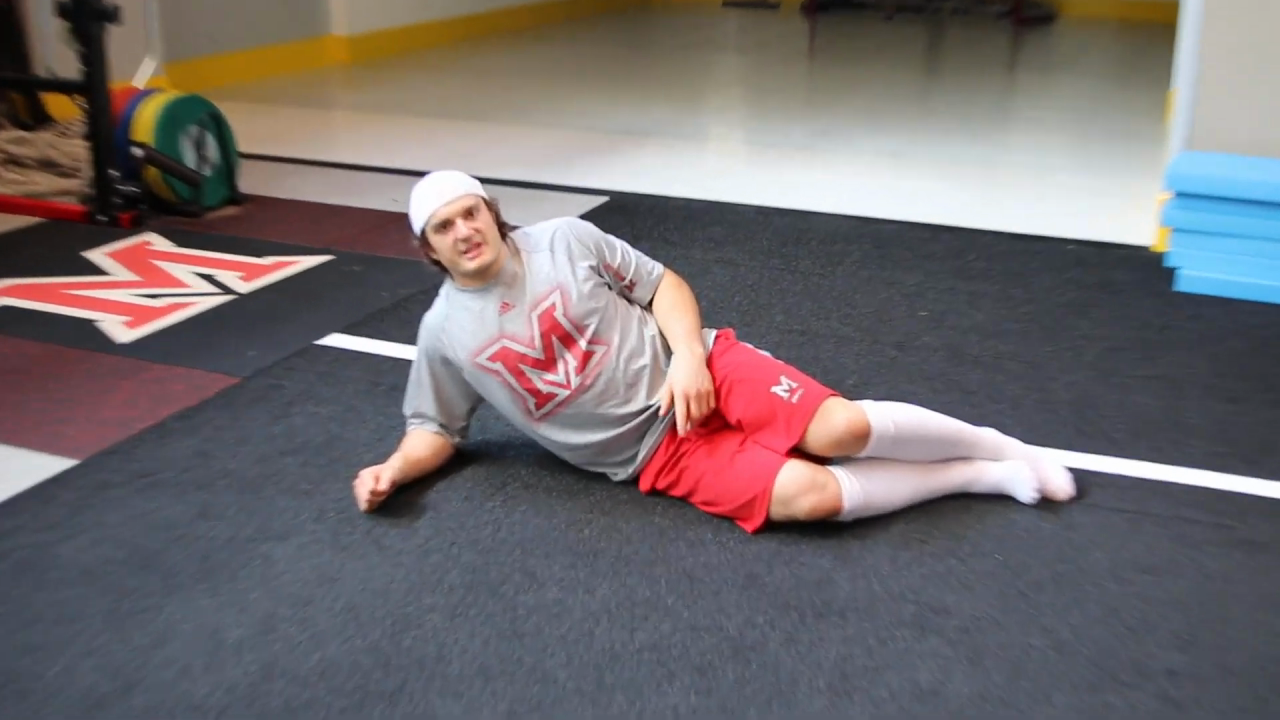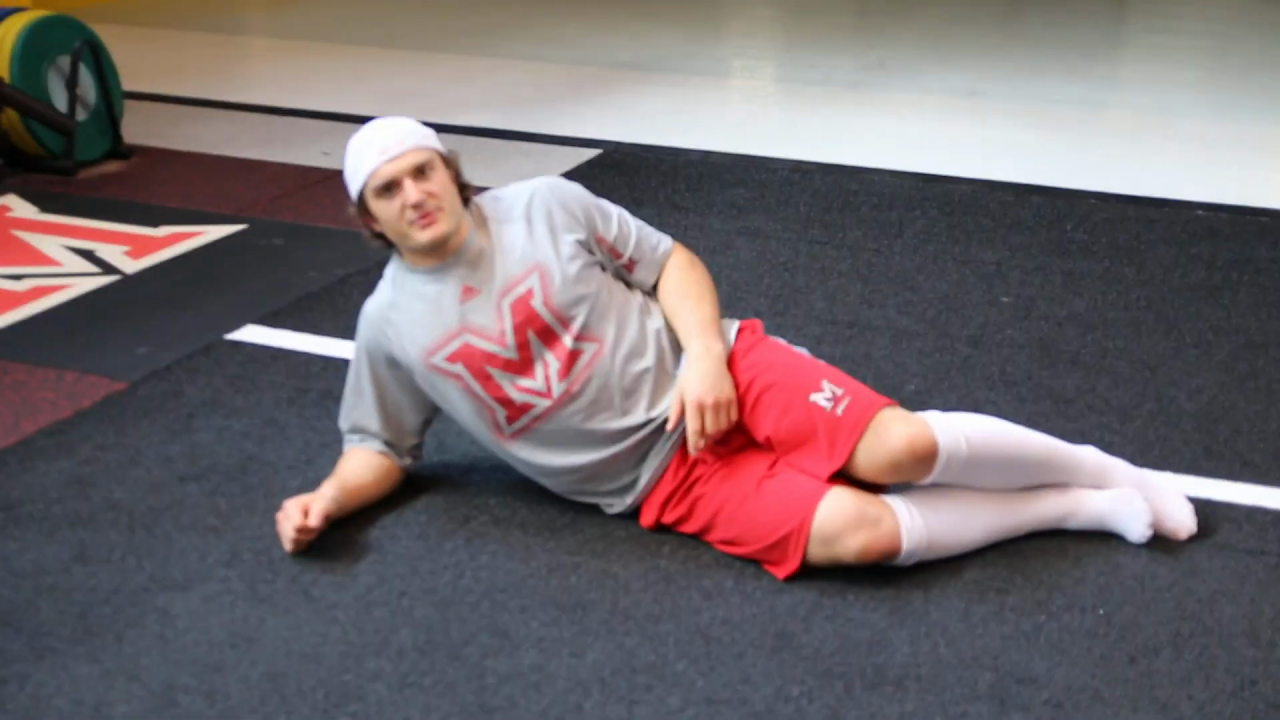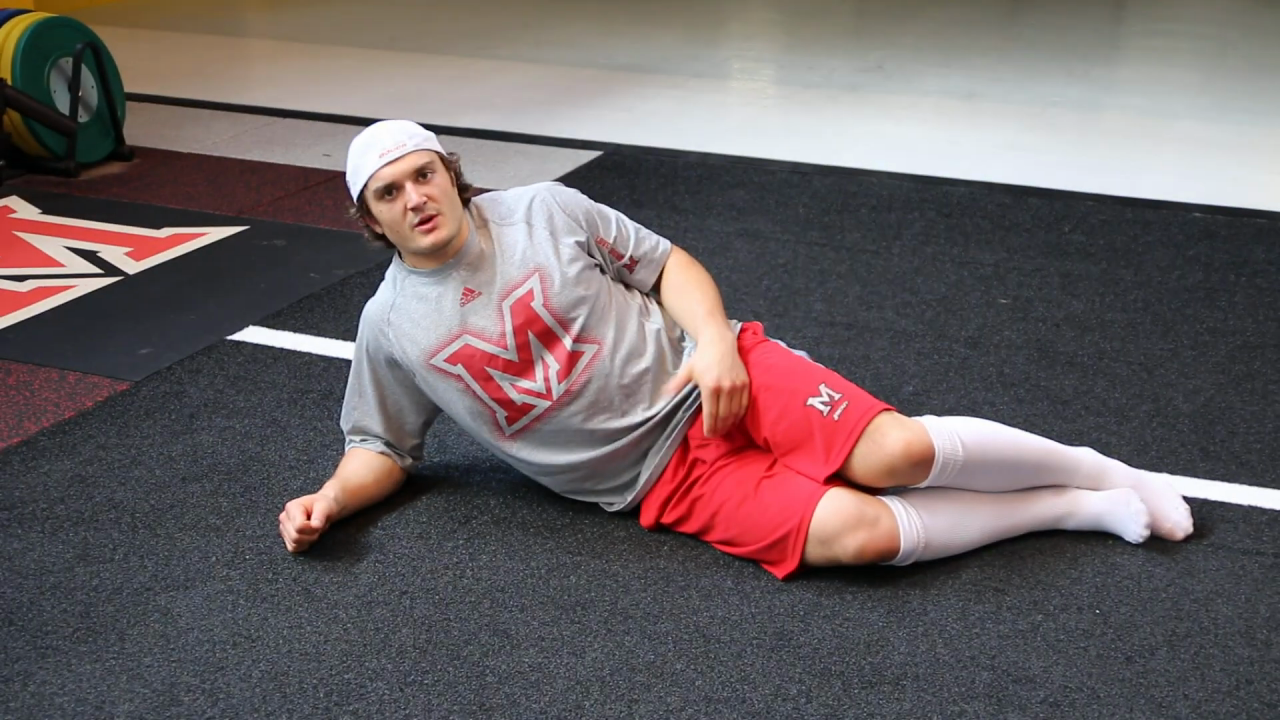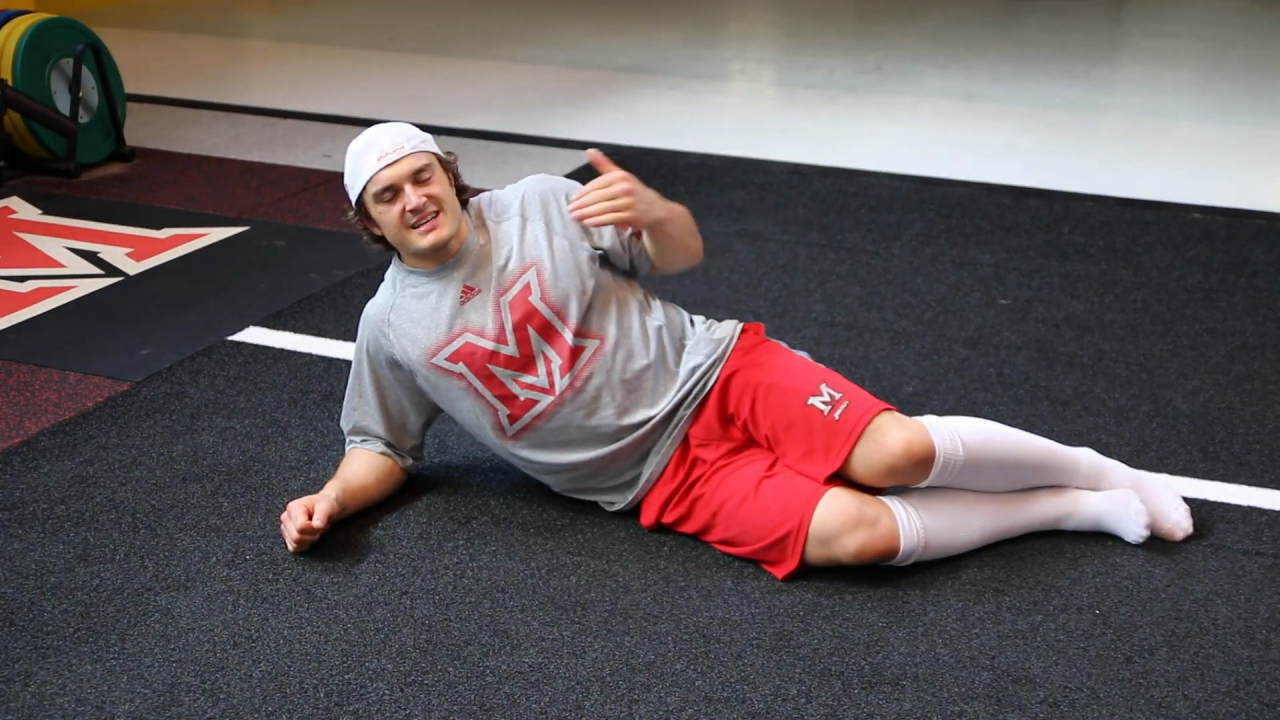
dt=0.4s
person 1, frame 1
left shoulder: (565, 238)
right shoulder: (444, 333)
left elbow: (662, 284)
right elbow: (436, 429)
left wrist: (689, 357)
right wrist: (391, 471)
left hip: (693, 374)
right hip: (652, 455)
left knee: (842, 428)
right knee: (809, 496)
left ankle: (1001, 446)
right ankle: (989, 478)
person 1, frame 2
left shoulder: (545, 203)
right shoulder: (391, 325)
left elbow: (670, 261)
right elbow: (379, 446)
left wrist: (705, 356)
left hip: (709, 378)
right hip: (662, 478)
left knee: (900, 447)
right knee: (860, 533)
person 1, frame 3
left shoulder: (544, 209)
right shoulder: (391, 327)
left elbow: (670, 266)
right elbow: (381, 447)
left wrist: (716, 338)
right wrist: (328, 500)
left hip: (713, 389)
right hip: (661, 478)
left knee: (896, 452)
right knee: (857, 535)
person 1, frame 4
left shoulder: (541, 202)
right shoulder: (391, 327)
left elbow: (683, 252)
right elbow: (383, 446)
left wrist: (645, 207)
left hip: (708, 371)
right hip: (664, 476)
left knee: (899, 451)
right knee: (855, 535)
